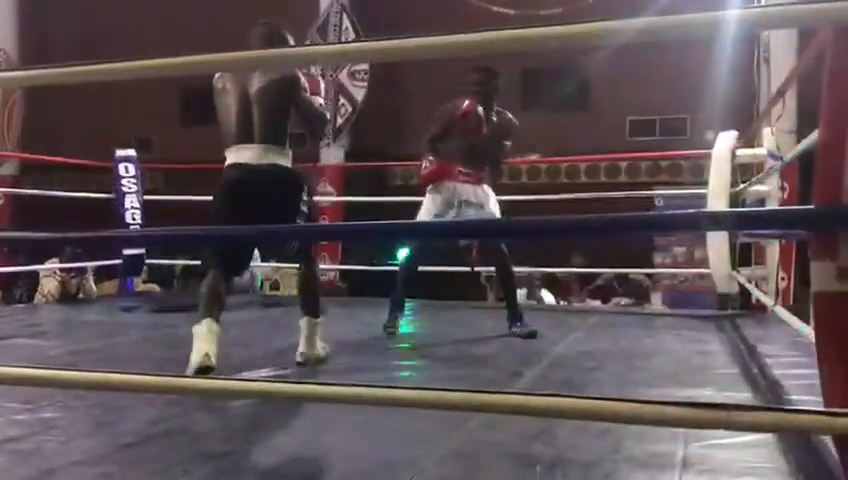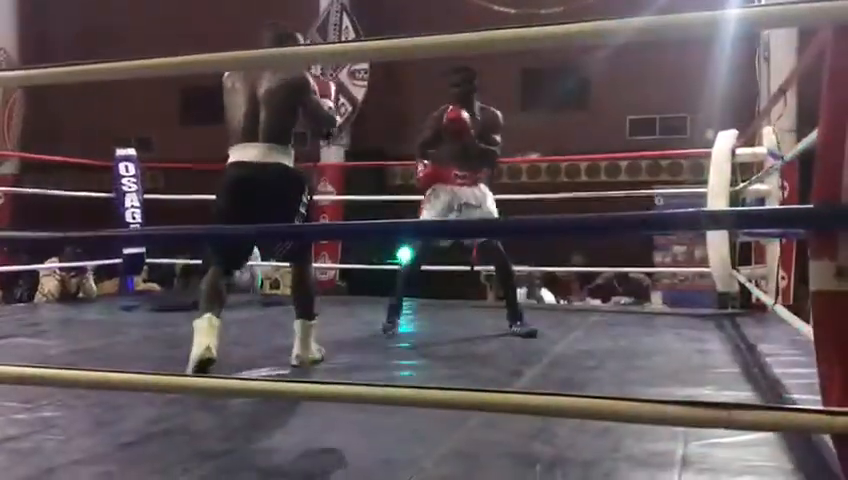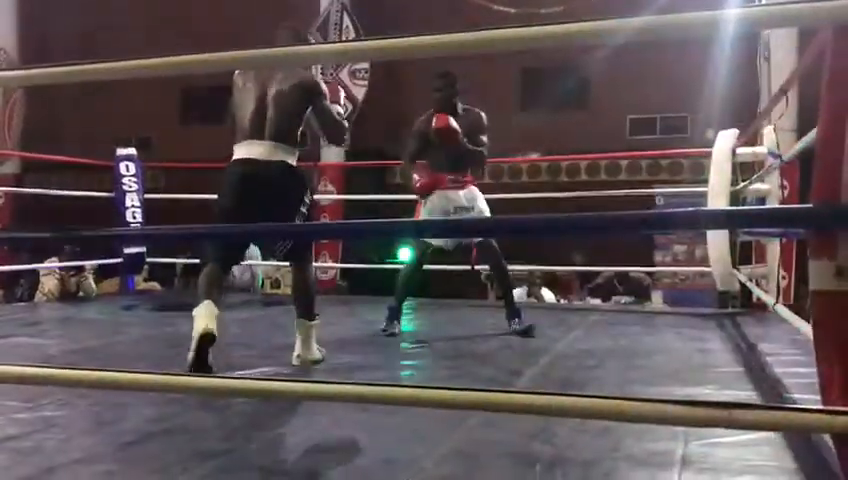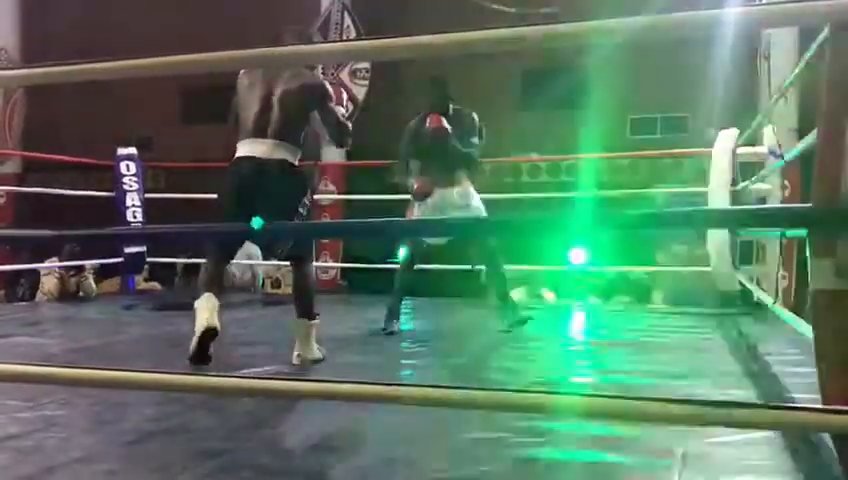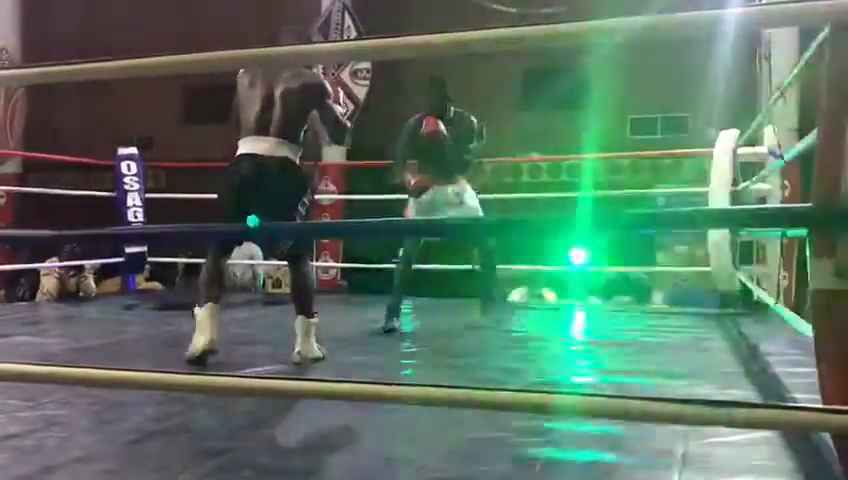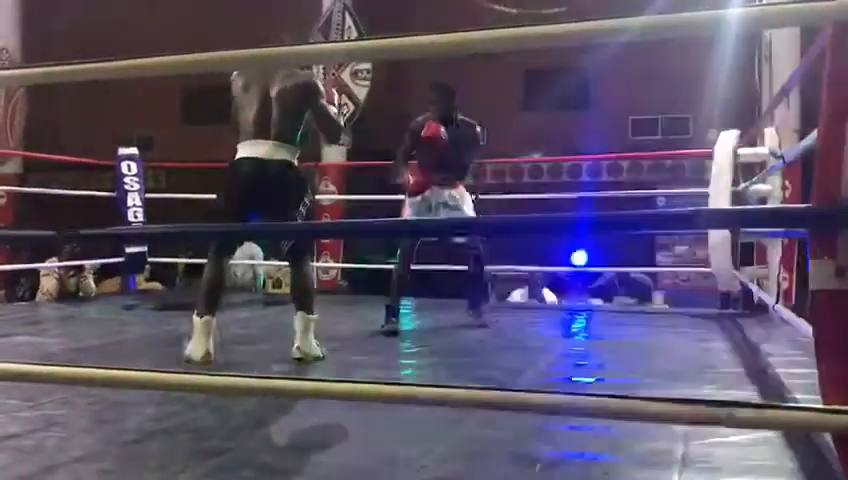
dt=0.1s
person 1, frame 1
left shoulder: (222, 79)
right shoulder: (287, 76)
right elbow: (319, 127)
right wrist: (315, 97)
left hip: (234, 175)
right hip: (276, 175)
left knee: (219, 267)
right knee: (306, 256)
left ankle: (203, 349)
right ankle: (310, 344)
person 1, frame 2
left shoulder: (231, 77)
right shoulder: (296, 78)
right elbow: (326, 129)
right wrist: (326, 98)
left hip: (237, 173)
right hip: (277, 174)
left knee: (221, 264)
right knee: (300, 257)
left ankle: (205, 343)
right ankle: (305, 345)
person 1, frame 3
left shoulder: (242, 75)
right shoulder: (307, 81)
right elbow: (338, 136)
right wrist: (335, 104)
left hip: (241, 170)
right hip: (280, 173)
left knee: (218, 259)
right knee: (301, 258)
left ankle: (206, 323)
right ankle: (306, 346)
person 1, frame 4
left shoulder: (247, 75)
right shoulder: (313, 83)
right elbow: (342, 138)
right wrist: (338, 106)
left hip: (243, 167)
right hip: (283, 171)
left knee: (219, 253)
right knee: (300, 255)
left ankle: (207, 317)
right ankle: (306, 344)
person 1, frame 5
left shoulder: (247, 74)
right shoulder: (312, 82)
right elbow: (340, 135)
right wrist: (335, 105)
left hip: (244, 163)
right hip: (282, 171)
left knee: (218, 249)
right knee: (299, 255)
left ankle: (205, 333)
right ankle: (306, 343)
person 1, frame 6
left shoulder: (241, 78)
right shoulder: (305, 82)
right elbow: (334, 134)
right wrist: (329, 106)
left hip: (244, 167)
right hip: (282, 172)
left knee: (218, 255)
right knee: (300, 256)
left ankle: (201, 342)
right ankle: (305, 340)
person 2, frame 1
left shoulder: (505, 122)
right shoulder: (453, 109)
left elbow: (497, 161)
right elbow: (430, 142)
left wrist: (480, 131)
right wrist: (428, 162)
left hip: (477, 189)
right hip: (444, 184)
left knee: (497, 251)
right knee: (418, 245)
left ankle: (515, 319)
right ankle: (395, 309)
person 2, frame 2
left shoulder: (491, 117)
right shoulder: (439, 115)
left elbow: (492, 159)
right elbow: (419, 149)
left wrist: (472, 136)
right wrist: (421, 166)
left hip: (475, 190)
right hip: (441, 189)
left knee: (496, 252)
right knee: (420, 250)
left ankle: (515, 319)
right ankle: (393, 313)
person 2, frame 3
left shoulder: (475, 118)
right shoulder: (425, 123)
left elbow: (480, 158)
right elbow: (408, 161)
left wrist: (458, 141)
right wrist: (415, 179)
left hip: (466, 192)
right hip: (435, 194)
left knee: (491, 251)
right knee: (418, 254)
left ankle: (513, 317)
right ankle: (393, 316)
person 2, frame 4
left shoulder: (469, 120)
right shoulder: (417, 126)
left elbow: (474, 159)
right elbow: (403, 163)
left wrist: (450, 142)
right wrist: (413, 182)
left hip: (461, 189)
right hip: (432, 192)
left knee: (489, 247)
right knee: (413, 252)
left ankle: (508, 309)
right ankle: (393, 314)
person 2, frame 5
left shoulder: (466, 122)
right shoulder: (416, 124)
left elbow: (466, 163)
right elbow: (400, 159)
left wrist: (445, 143)
right wrist: (409, 178)
left hip: (457, 187)
right hip: (425, 190)
left knee: (484, 243)
right knee: (409, 250)
left ankle: (488, 302)
right ankle: (392, 313)
person 2, frame 6
left shoulder: (471, 130)
right shoulder: (420, 125)
left elbow: (463, 171)
right elbow: (401, 159)
left wrist: (444, 147)
right wrist: (408, 177)
left hip: (453, 192)
right hip: (422, 191)
left knee: (474, 249)
right knee: (407, 251)
left ankle: (474, 307)
right ankle: (392, 314)
